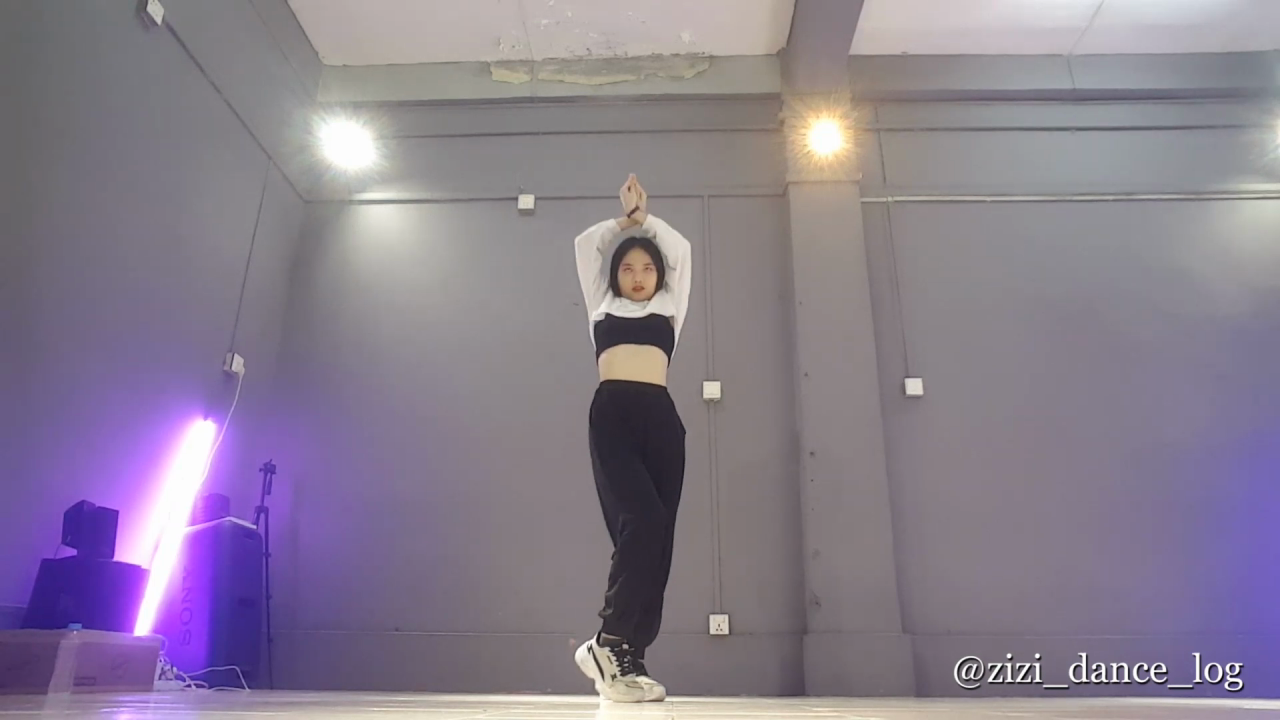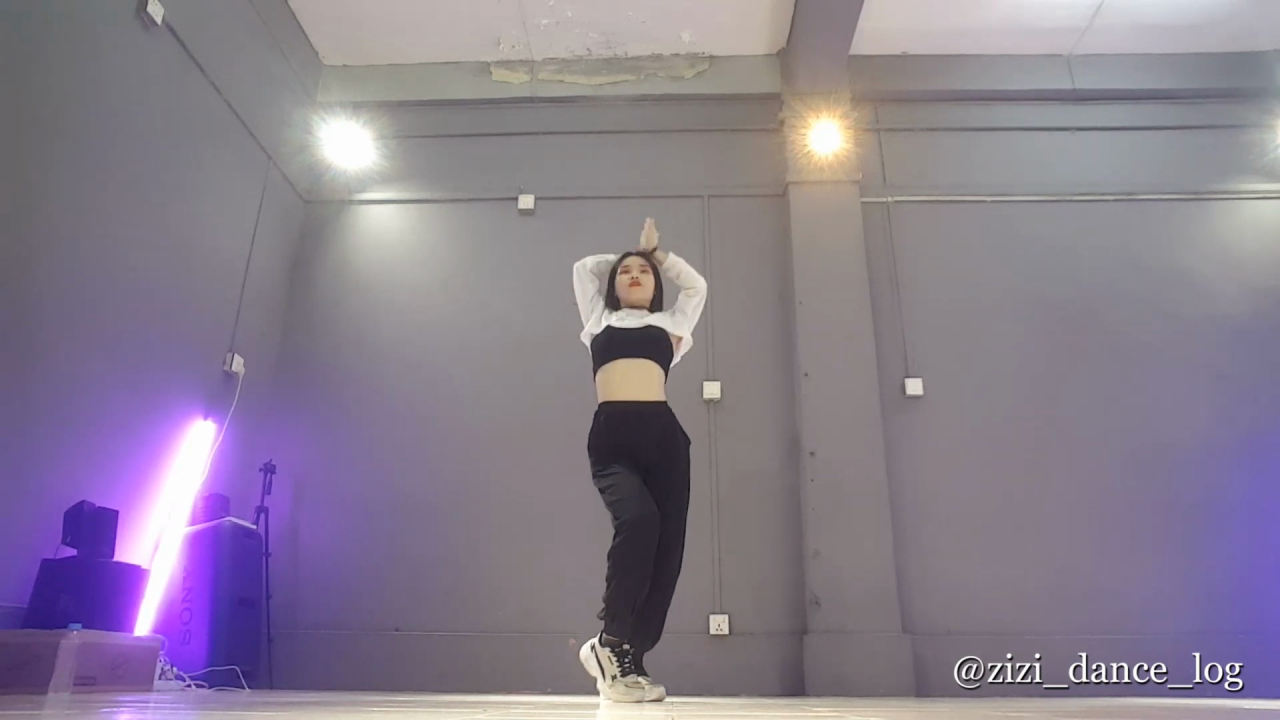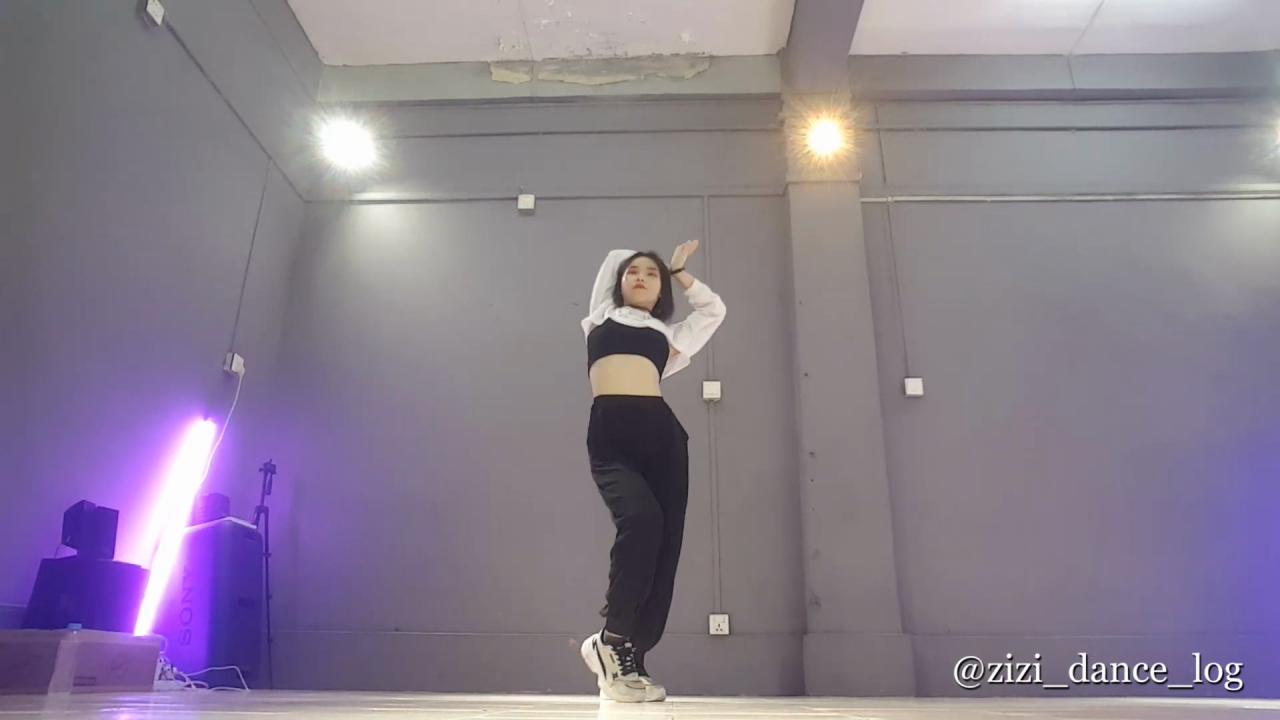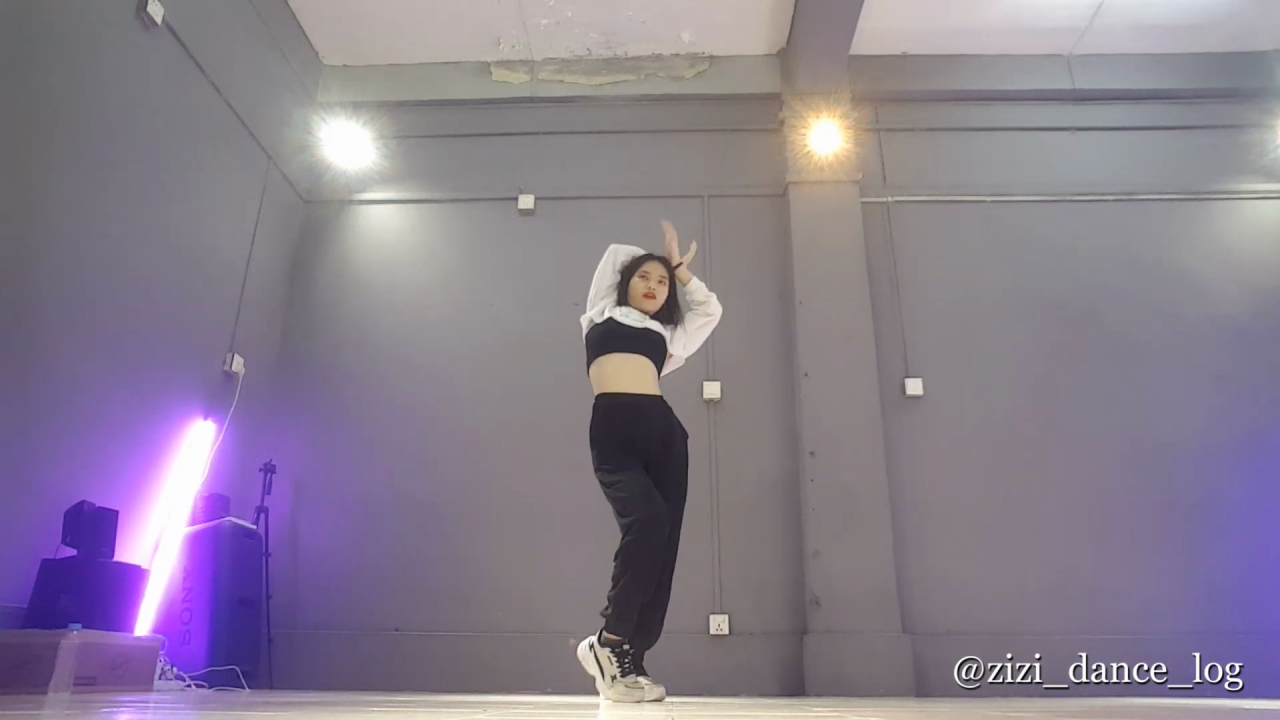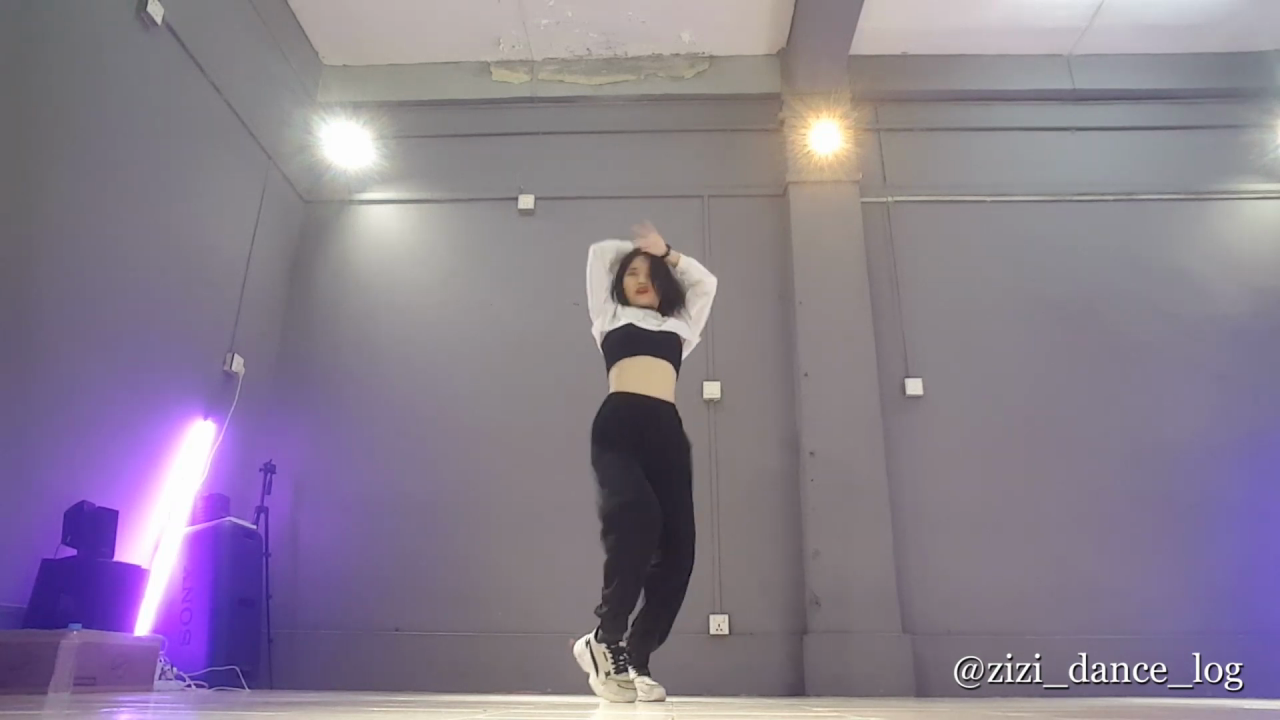
dt=0.5s
person 1, frame 1
left shoulder: (669, 308)
right shoulder: (603, 305)
left elbow: (681, 248)
right elbow: (586, 243)
left wrist: (643, 215)
right wrist: (627, 219)
left hip: (661, 417)
right hip: (612, 415)
left knee: (657, 532)
right knee: (638, 521)
left ankle: (625, 655)
right ankle: (611, 644)
person 1, frame 2
left shoulder: (669, 324)
right shoulder: (599, 320)
left elbow: (696, 285)
right elbow: (583, 268)
left wrist: (656, 252)
right wrist: (628, 256)
left hip: (663, 435)
right hip: (611, 438)
left knee: (668, 545)
right knee: (637, 521)
left ankle: (627, 656)
right ankle: (612, 644)
person 1, frame 3
left shoulder: (667, 333)
right shoulder: (602, 314)
left elbow: (714, 309)
right elbow: (613, 257)
left wrist: (677, 271)
right wrist: (641, 259)
left hip: (662, 433)
right hip: (610, 436)
left knee: (666, 542)
right knee: (641, 520)
left ankle: (630, 657)
right ankle: (612, 641)
person 1, frame 4
left shoulder: (667, 334)
right shoulder: (601, 311)
left elbow: (710, 309)
right elbow: (614, 253)
left wrist: (678, 267)
right wrist: (651, 258)
left hip: (663, 431)
right hip: (613, 433)
left knee: (663, 539)
right knee: (647, 522)
left ankle: (629, 657)
right ankle: (610, 643)
person 1, frame 5
left shoulder: (679, 323)
right shoulder: (611, 315)
left elbow: (706, 281)
right elbow: (598, 257)
left wrist: (665, 252)
right wrist: (632, 248)
left hip: (667, 433)
right hip: (619, 427)
left knee: (678, 545)
right knee: (635, 518)
left ankle: (634, 656)
right ankle: (606, 641)
